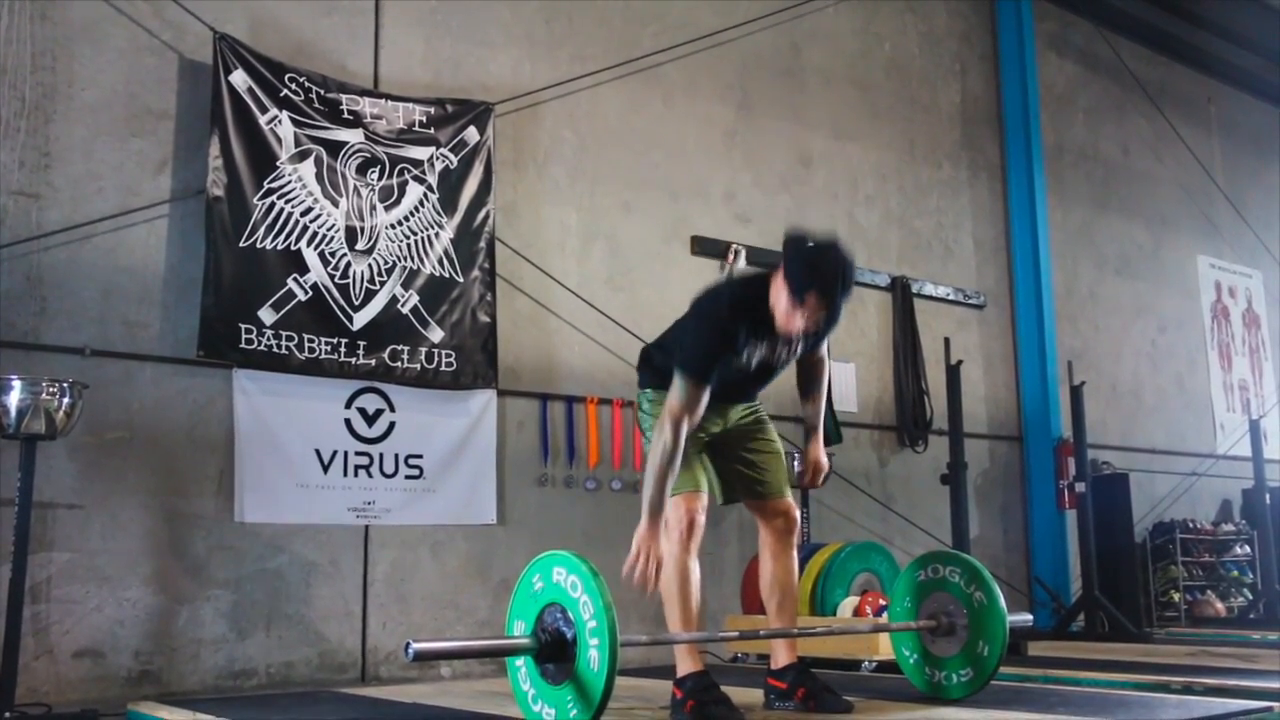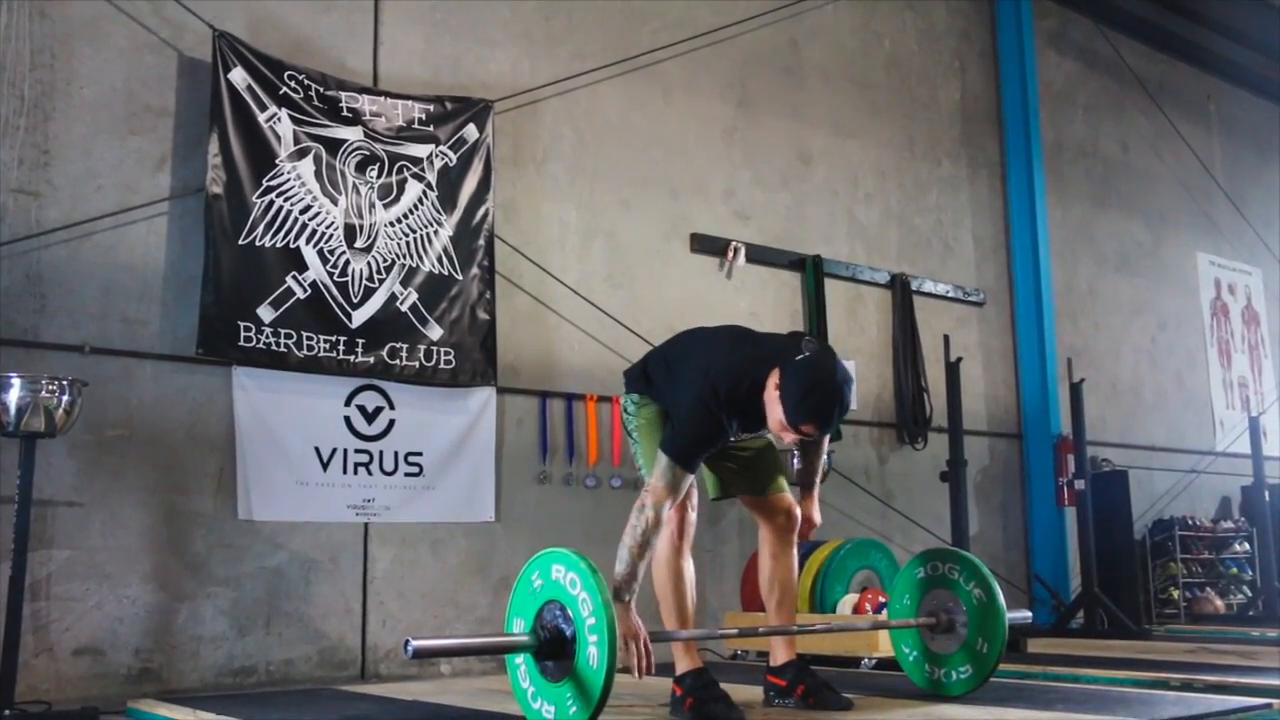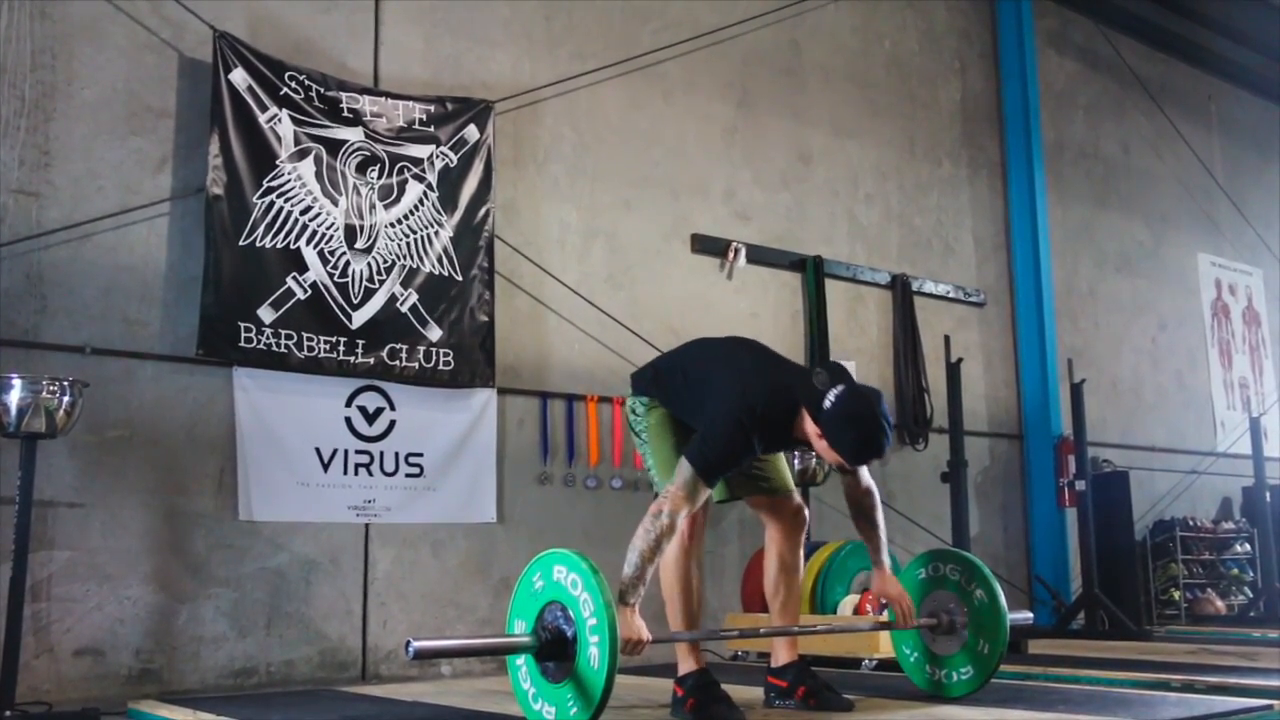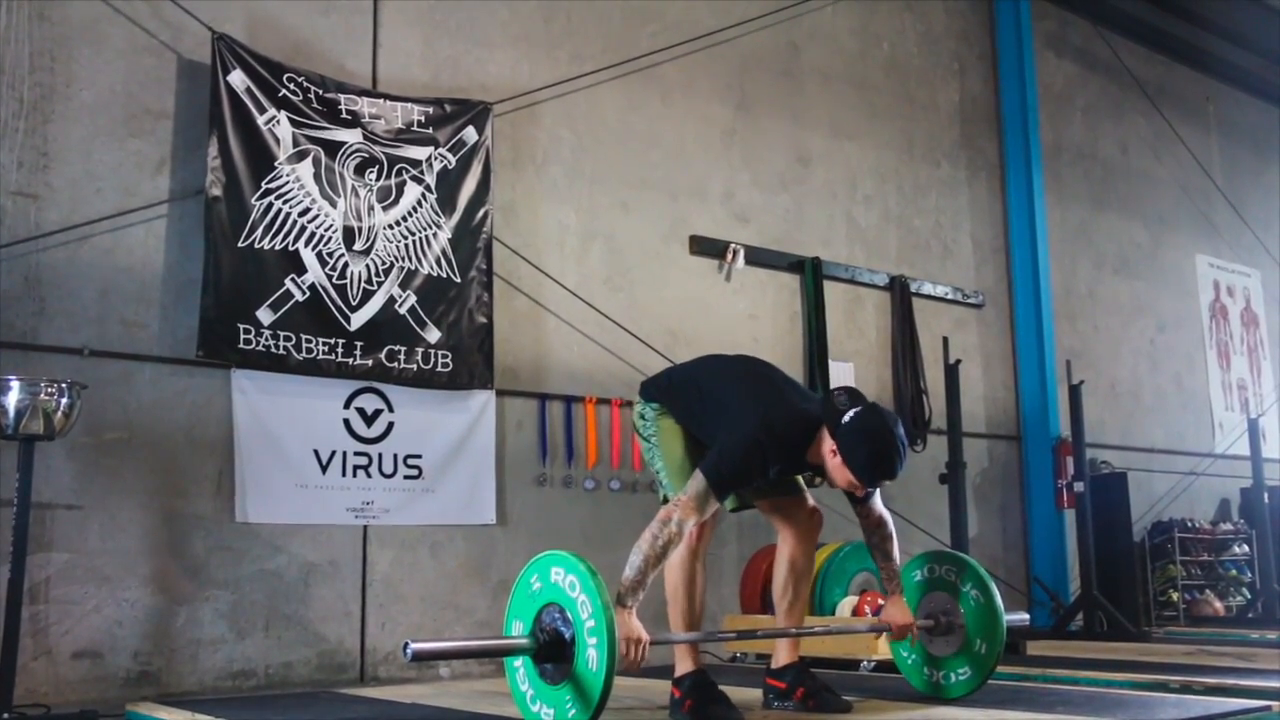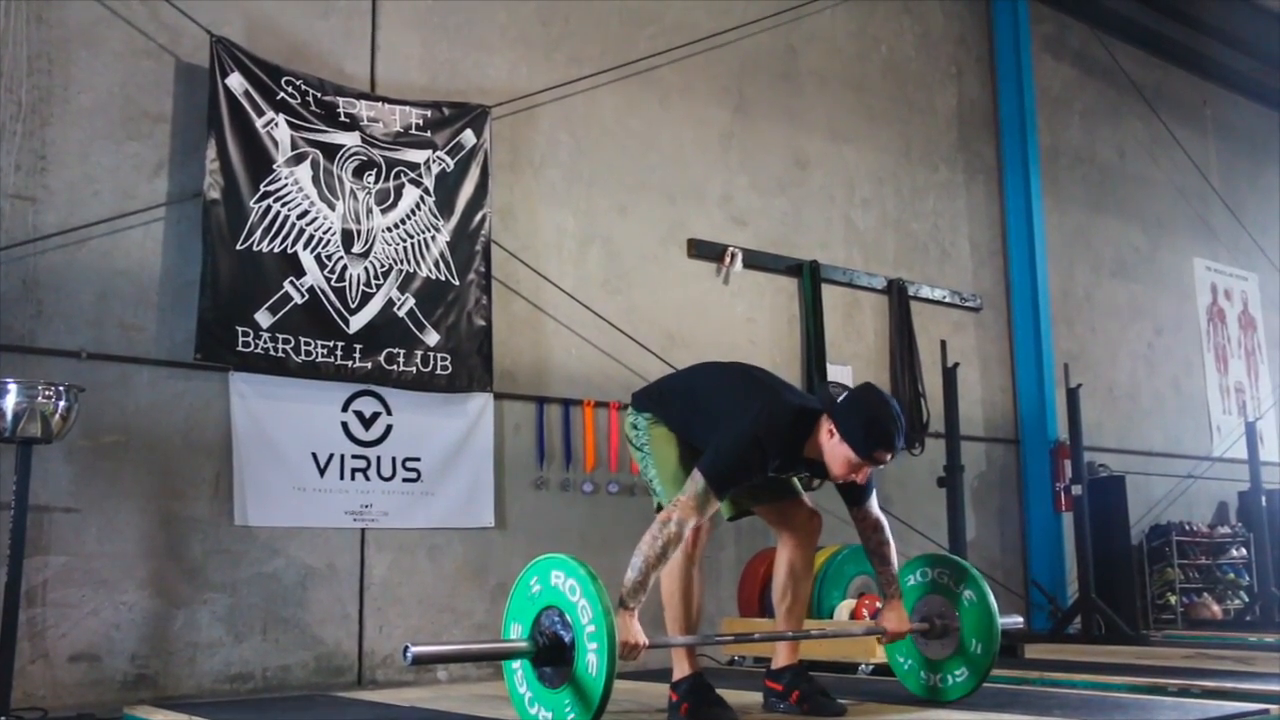
dt=0.4s
person 1, frame 1
left shoulder: (812, 314)
right shoulder: (723, 312)
left elbow: (815, 363)
right elbow: (675, 423)
left wrist: (815, 437)
right wrist: (651, 523)
left hip: (738, 403)
right hip: (670, 391)
left knee: (782, 517)
right knee: (688, 514)
left ankle: (785, 674)
person 1, frame 2
left shoulder: (817, 378)
right shoulder: (710, 402)
left elbow: (815, 432)
right elbow: (652, 507)
left wrist: (809, 495)
right wrist: (623, 608)
left hip: (735, 414)
right hip: (657, 399)
left knee: (784, 515)
right knee: (679, 515)
left ankle: (784, 671)
right ankle: (689, 678)
person 1, frame 3
left shoulder: (835, 415)
right shoulder: (741, 424)
left elbow: (861, 490)
right elbow: (668, 511)
left wrist: (882, 570)
right wrist: (627, 608)
right hip: (661, 400)
left knee: (790, 515)
right knee: (689, 519)
left ankle: (785, 671)
right ankle: (690, 678)
person 1, frame 4
left shoulder: (849, 442)
right shoulder: (762, 441)
left elbow: (876, 521)
right elbow: (674, 520)
left wrist: (895, 598)
right wrist: (624, 611)
left hip: (730, 407)
right hip: (668, 407)
left knee: (804, 518)
right knee: (697, 522)
left ankle: (785, 672)
right ankle: (688, 679)
person 1, frame 5
left shoulder: (845, 448)
right shoulder: (759, 437)
left elbow: (872, 524)
right elbow: (676, 521)
left wrist: (893, 601)
right wrist: (626, 613)
left hip: (716, 424)
right hip: (660, 418)
left knee: (803, 522)
right knee: (694, 528)
left ankle: (784, 675)
right ankle: (685, 684)
